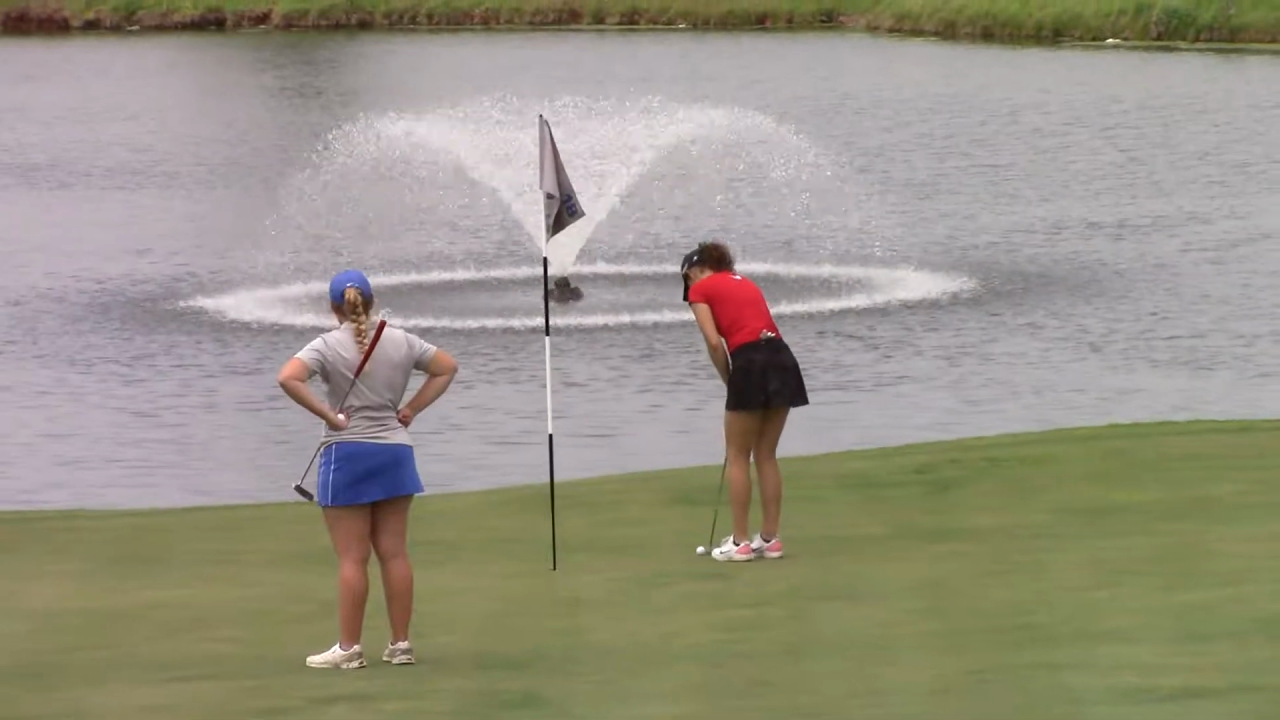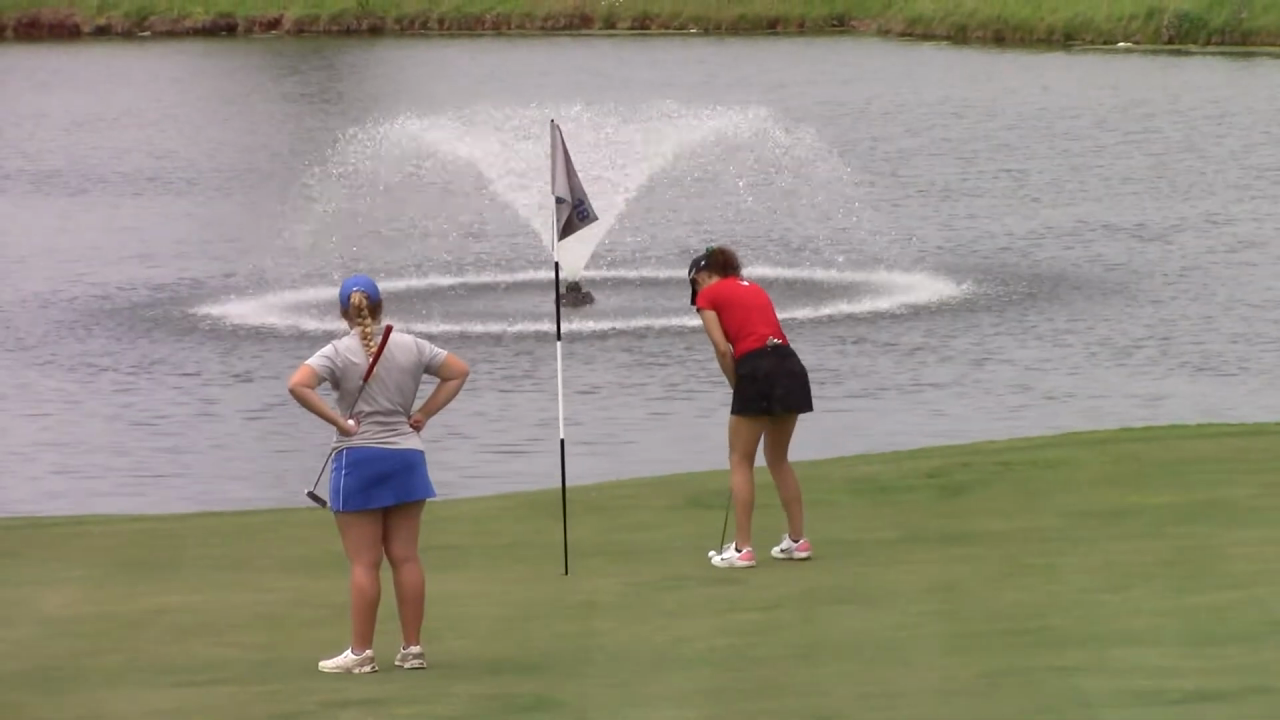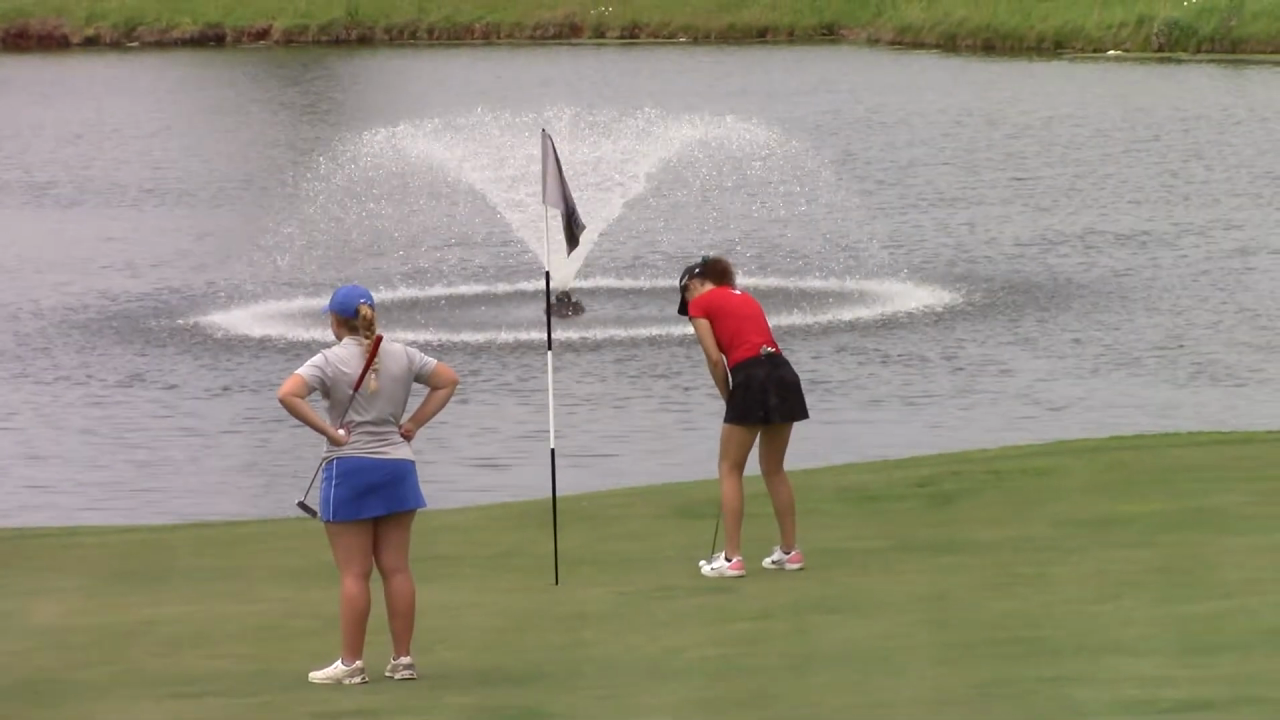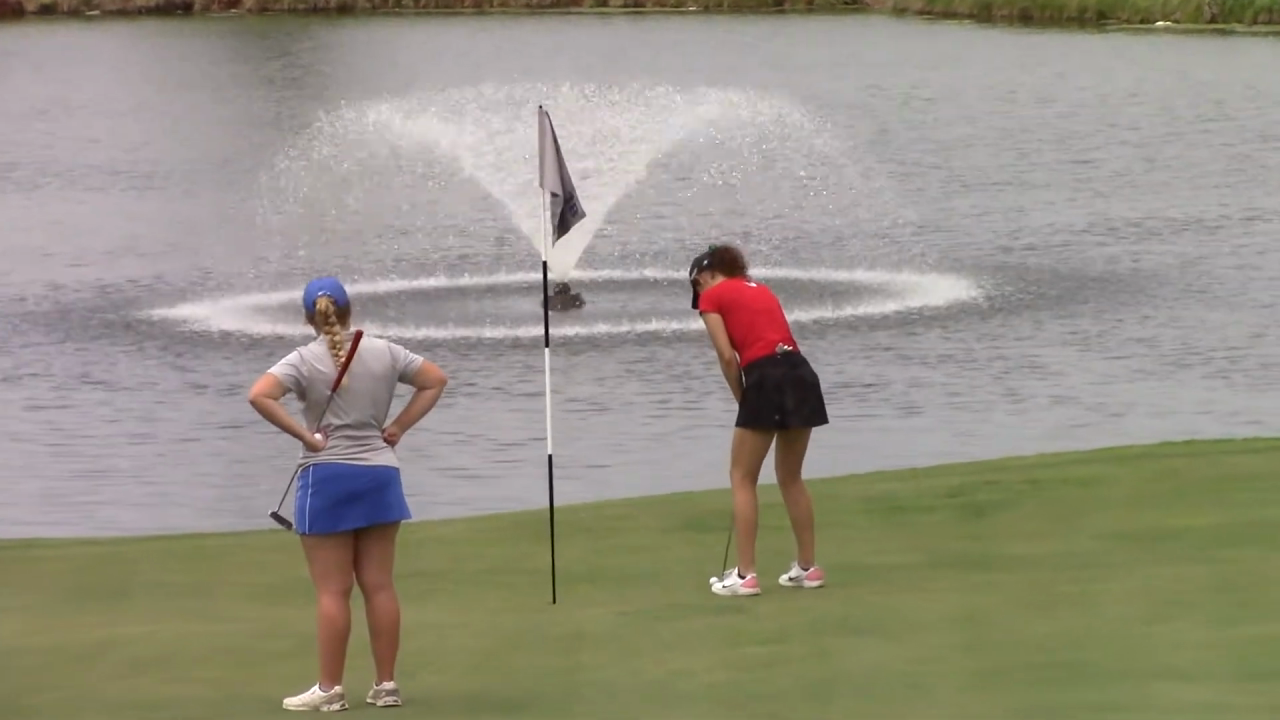
dt=1s
person 1, frame 1
left shoulder: (328, 345)
right shoulder: (401, 341)
left elbow: (288, 378)
right elbow: (448, 367)
left wrist: (328, 416)
right wrist: (413, 409)
left hip: (348, 456)
right hip: (395, 453)
left knee: (352, 559)
right knee: (394, 553)
left ankle: (349, 648)
right ankle: (401, 644)
person 1, frame 2
left shoulder: (338, 352)
right shoulder: (411, 346)
left elbow: (297, 385)
right elbow: (459, 371)
left wrist: (339, 422)
right wrist: (424, 414)
left hip: (359, 461)
right hip: (406, 458)
left knee: (364, 564)
right knee: (406, 558)
left ankle: (361, 652)
right ankle: (412, 649)
person 1, frame 3
left shoulder: (330, 360)
right shoulder: (402, 355)
left elbow: (287, 395)
right elbow: (449, 380)
left wrist: (329, 432)
right wrist: (414, 423)
left hip: (350, 470)
right hip: (397, 467)
left knee: (354, 574)
right knee: (396, 569)
left ankle: (351, 663)
right ankle: (403, 659)
person 1, frame 4
left shoulder: (304, 360)
right shoulder: (384, 352)
left elbow: (259, 396)
right elbow: (436, 380)
left wrist: (305, 436)
right wrist: (399, 427)
left hip: (327, 478)
right hip: (380, 476)
left knee: (332, 592)
right knee: (379, 586)
left ankle: (330, 689)
right ankle: (386, 685)
person 2, frame 1
left shoulder: (699, 289)
right shoulder: (746, 283)
left elbow: (715, 343)
left wrist: (728, 381)
right wrist: (735, 379)
left hip: (751, 364)
right hip: (782, 359)
left knee: (737, 457)
right knee: (765, 455)
left ankle: (740, 542)
right ankle: (770, 539)
person 2, frame 2
left shoulder: (707, 295)
right shoulder: (753, 288)
left elbow: (723, 350)
left wrist: (737, 387)
right wrist: (742, 385)
left hip: (757, 371)
right hip: (789, 365)
left knee: (740, 462)
right knee: (778, 459)
left ankle: (742, 548)
right ankle: (797, 539)
person 2, frame 3
left shoulder: (700, 304)
right shoulder: (744, 297)
left elbow: (715, 359)
left wrist: (728, 398)
right wrist: (735, 397)
left hip: (752, 381)
right hip: (783, 375)
left knee: (730, 469)
right knee: (773, 469)
left ankle: (732, 557)
right ankle: (790, 551)
person 2, frame 4
left shoulder: (711, 297)
right shoulder: (760, 289)
left elbow: (728, 357)
left wrist: (741, 399)
right wrist: (748, 398)
left hip: (766, 381)
right hip: (801, 375)
left knee: (742, 478)
right knee: (790, 477)
left ankle: (745, 574)
right ankle: (808, 567)
